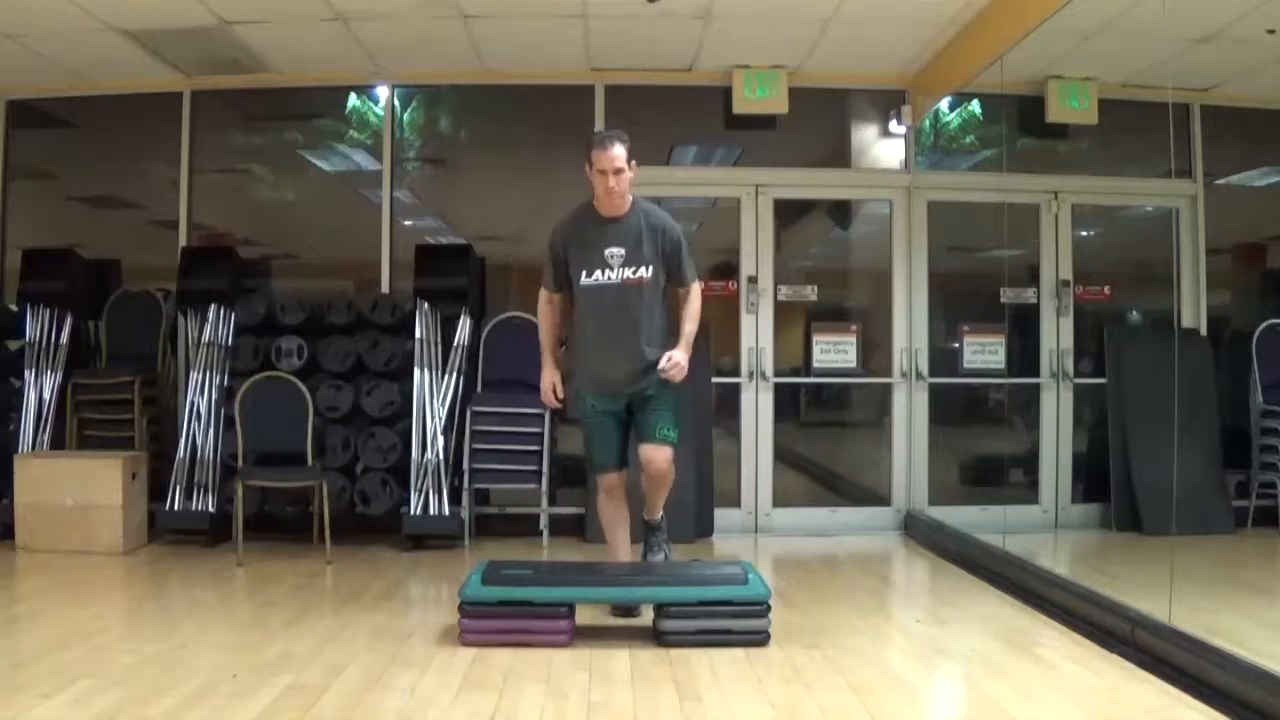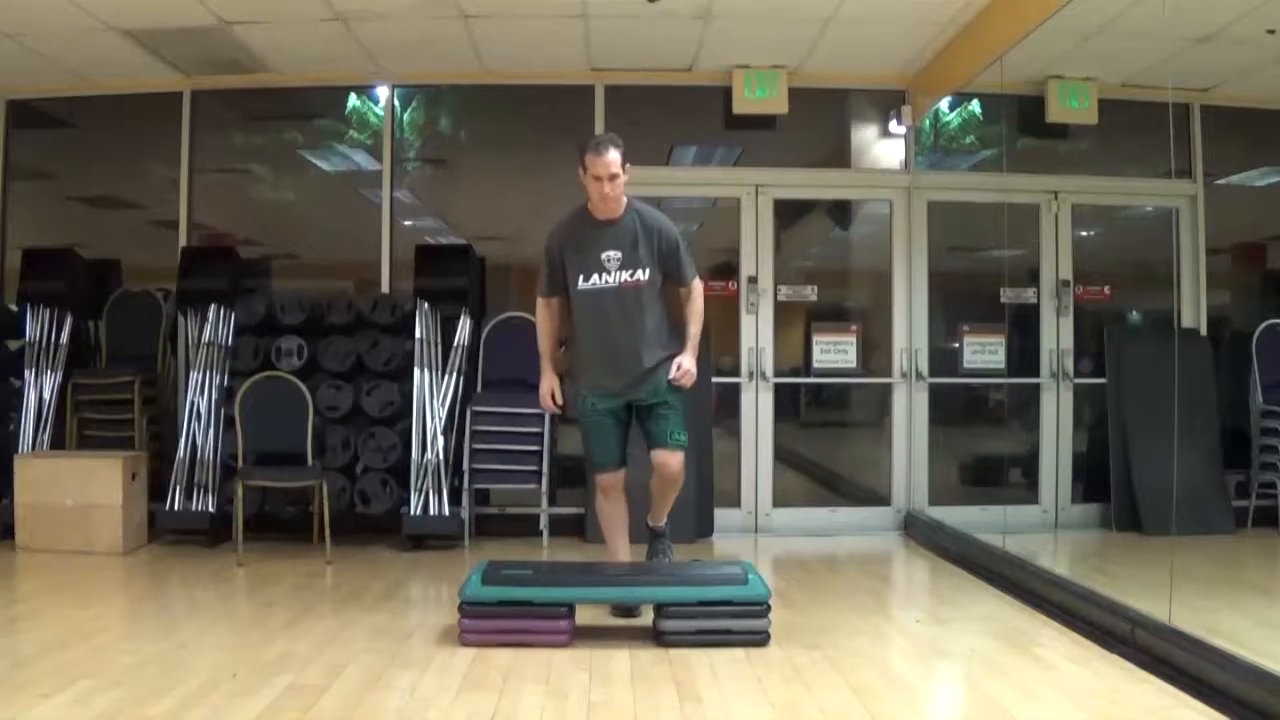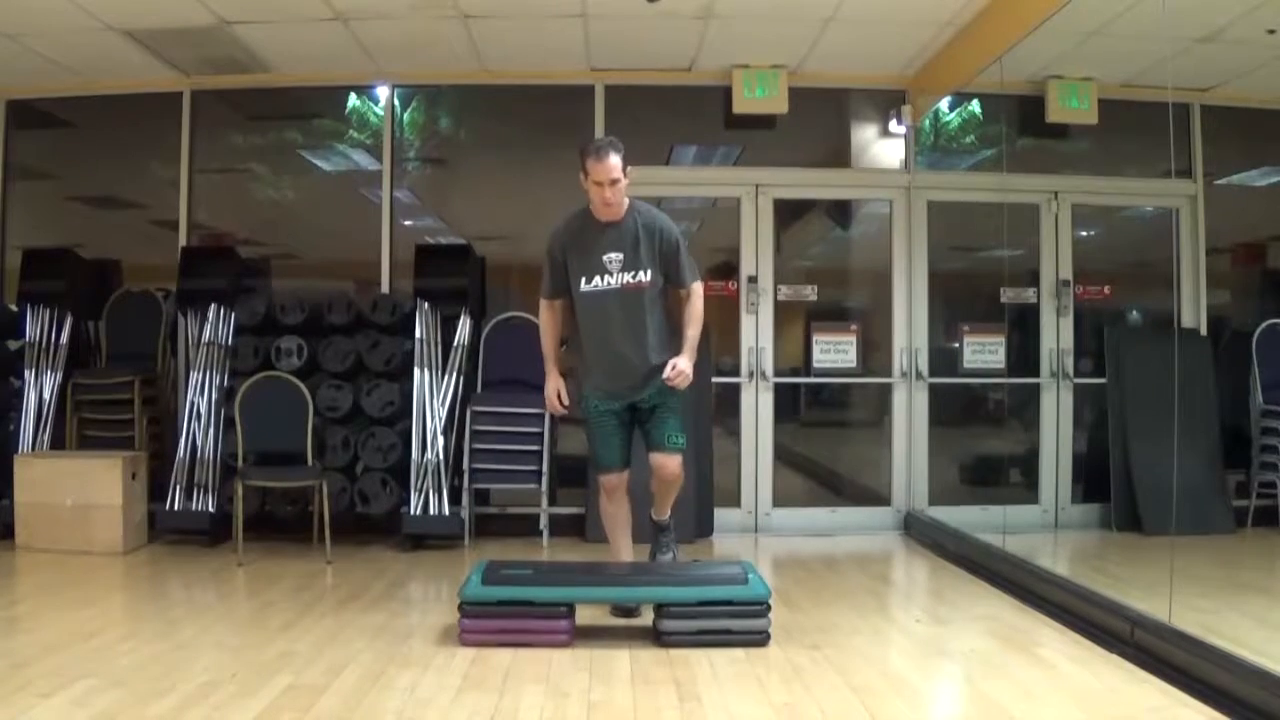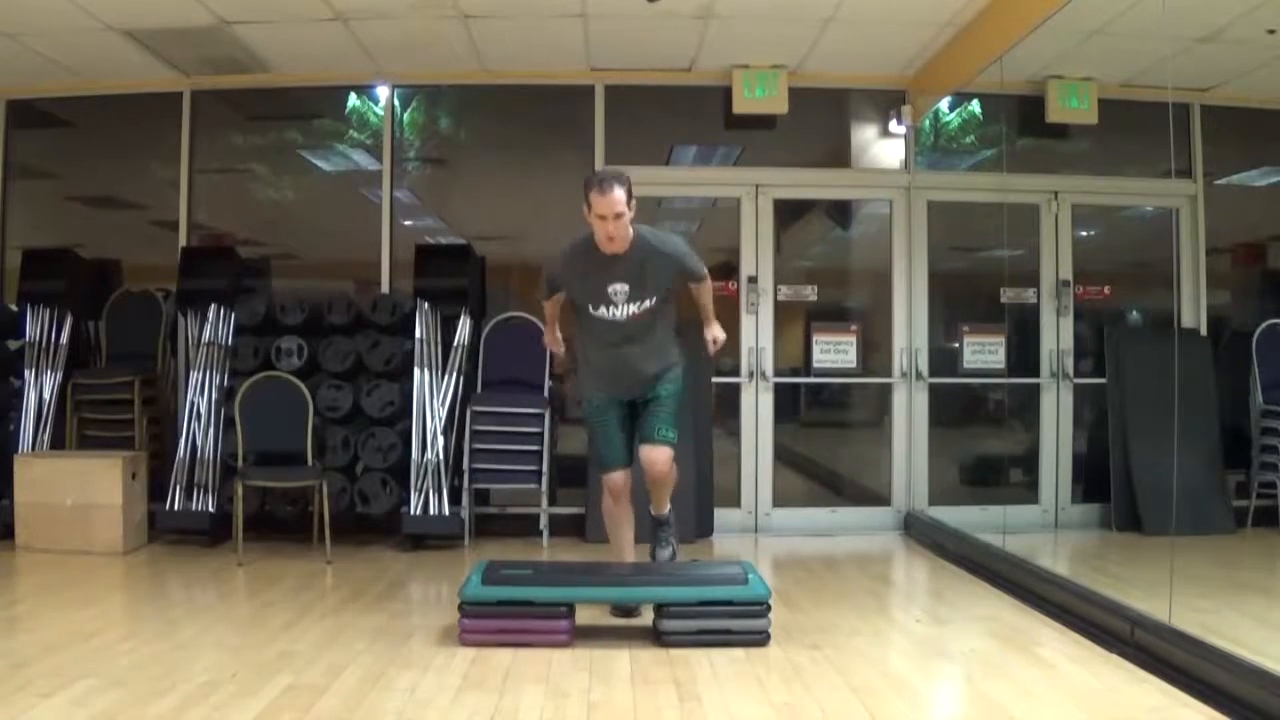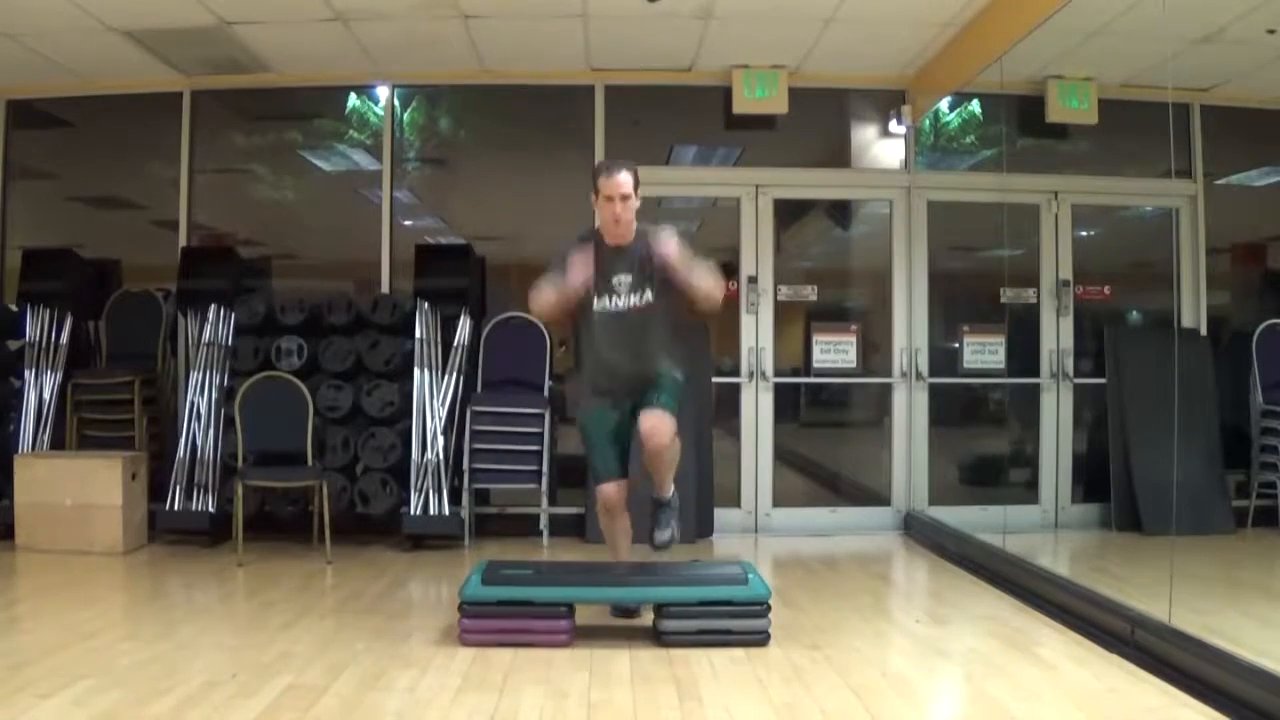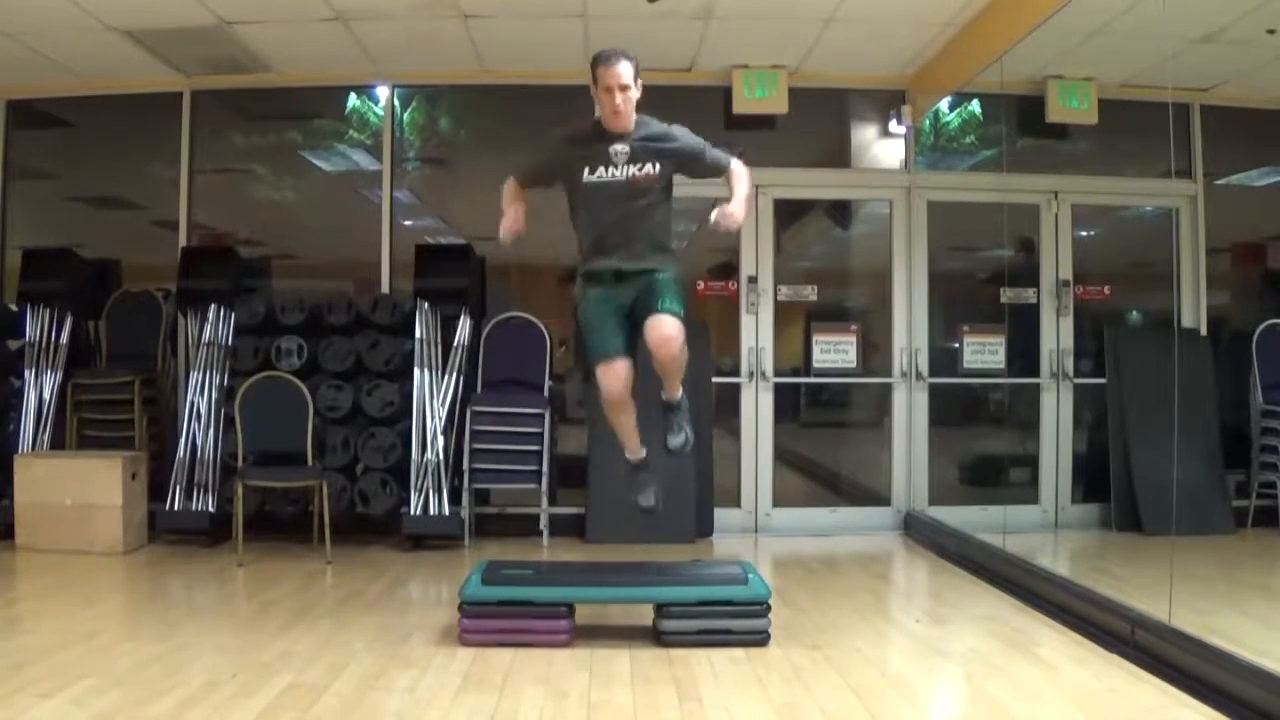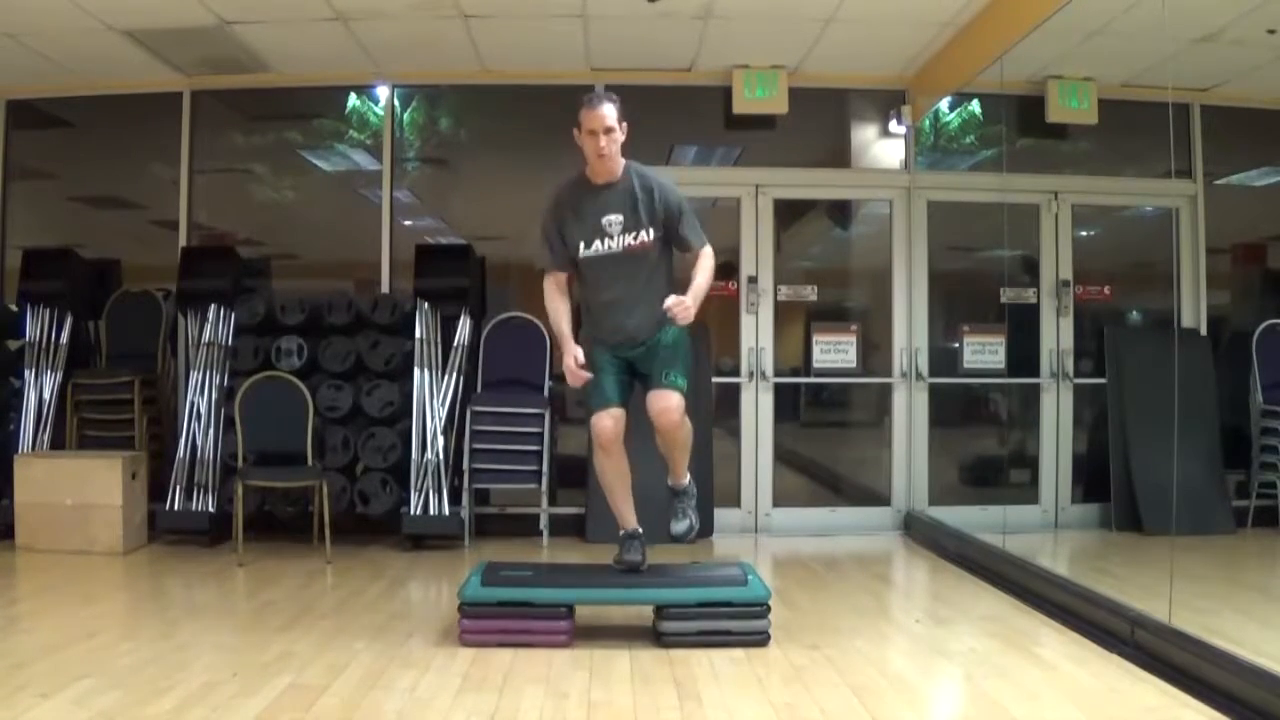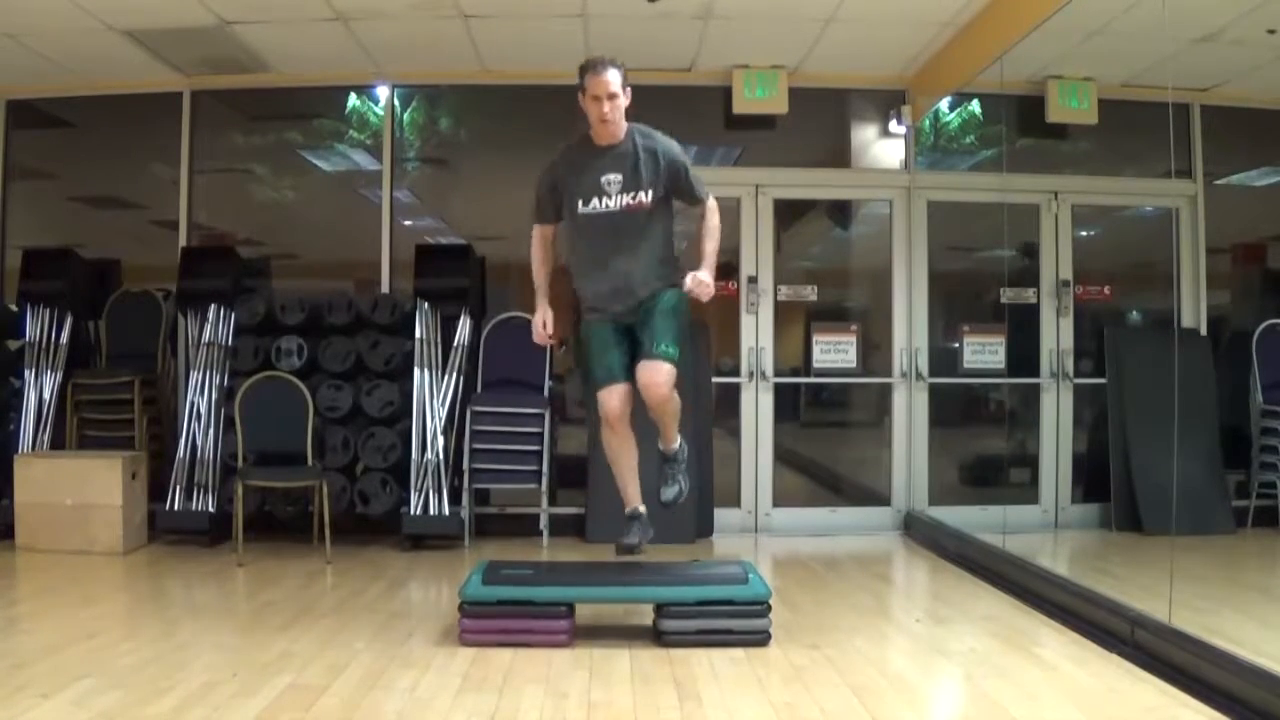
dt=0.3s
person 1, frame 1
left shoulder: (661, 226)
right shoulder: (568, 232)
left elbow: (690, 290)
right elbow: (551, 298)
left wrist: (683, 346)
right wrist: (549, 363)
left hip: (652, 372)
right hip: (594, 380)
left knee: (656, 459)
right knee: (610, 481)
left ankle: (655, 521)
person 1, frame 2
left shoulder: (656, 226)
right shoulder: (563, 236)
left elbow: (692, 289)
right elbow: (548, 305)
left wrist: (690, 350)
right wrist: (547, 369)
left hip: (656, 373)
right hip: (597, 382)
left knee: (671, 464)
right knee: (608, 481)
left ankle: (658, 527)
person 1, frame 3
left shoulder: (658, 227)
right shoulder: (565, 237)
left elbow: (692, 291)
right elbow: (551, 306)
left wrist: (687, 353)
right wrist: (552, 371)
left hip: (657, 375)
right hip: (600, 383)
left knee: (669, 468)
right knee: (612, 483)
left ankle: (661, 522)
person 1, frame 4
left shoulder: (666, 251)
right shoulder: (568, 262)
left elbow: (699, 279)
right elbow: (551, 298)
left wrist: (712, 324)
right wrist: (551, 331)
left hip: (659, 376)
right hip: (601, 386)
left knee: (657, 460)
right knee: (615, 481)
left ankle: (662, 515)
person 1, frame 5
left shoulder: (662, 251)
right shoulder: (576, 255)
left elbow: (713, 296)
right elbow: (539, 307)
left wrist: (683, 263)
right wrist: (568, 286)
left hip: (657, 378)
right hip: (601, 393)
left knee: (657, 432)
right knee: (609, 494)
left ankle: (665, 496)
person 1, frame 6
left shoulder: (670, 139)
right shoulder: (570, 145)
left elbow: (734, 169)
right elbow: (517, 184)
left wrist: (737, 202)
right wrist: (512, 213)
left hip: (655, 269)
right hip: (600, 280)
left knee: (666, 340)
right knee: (613, 387)
left ankle: (673, 400)
right ankle: (636, 460)
person 1, frame 7
left shoulder: (658, 190)
right shoulder: (565, 204)
left elbow: (703, 253)
right elbow: (555, 282)
left wrist: (693, 298)
right wrist: (567, 343)
left hip: (661, 329)
right hip: (603, 340)
left knee: (667, 412)
right knee: (605, 431)
left ankle: (681, 484)
right ankle: (630, 533)
person 1, frame 8
left shoulder: (661, 152)
right shoulder: (563, 167)
left elbow: (707, 208)
right elbow: (543, 234)
left wrist: (706, 269)
right wrist: (541, 304)
left hip: (657, 294)
right hip: (600, 307)
left knee: (655, 387)
right knee: (612, 408)
left ankle: (672, 449)
right ankle: (635, 513)
